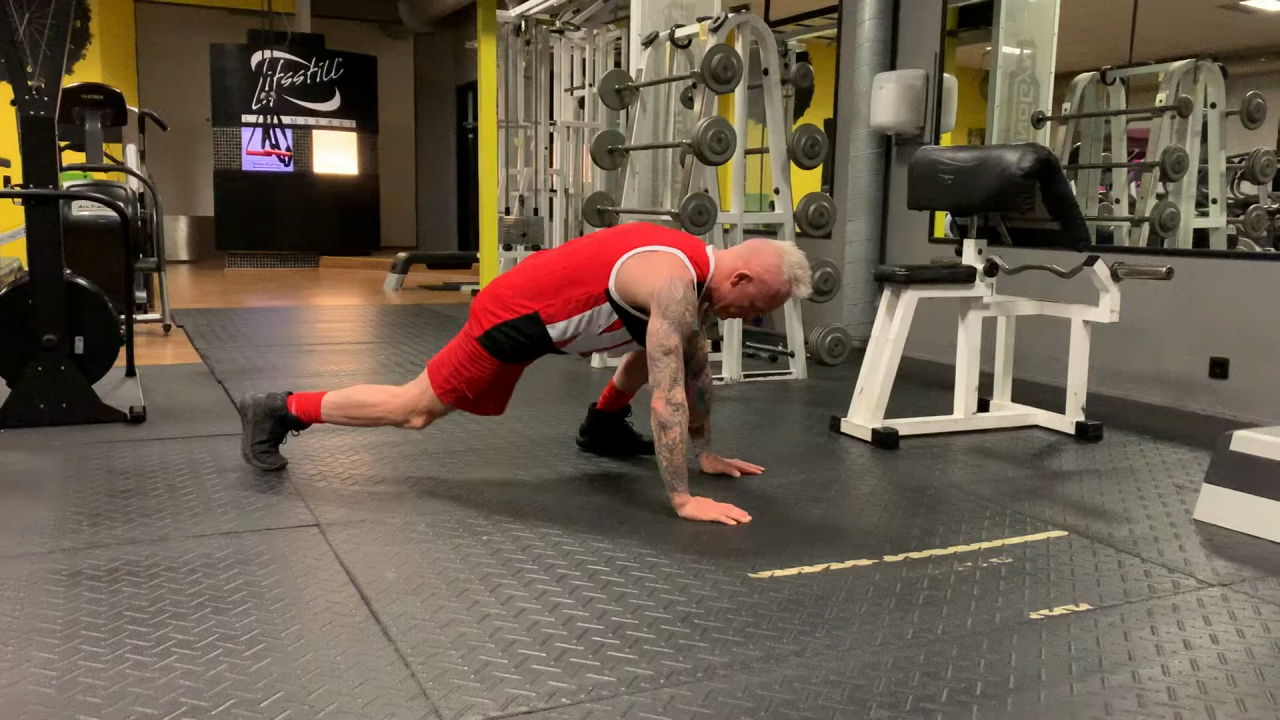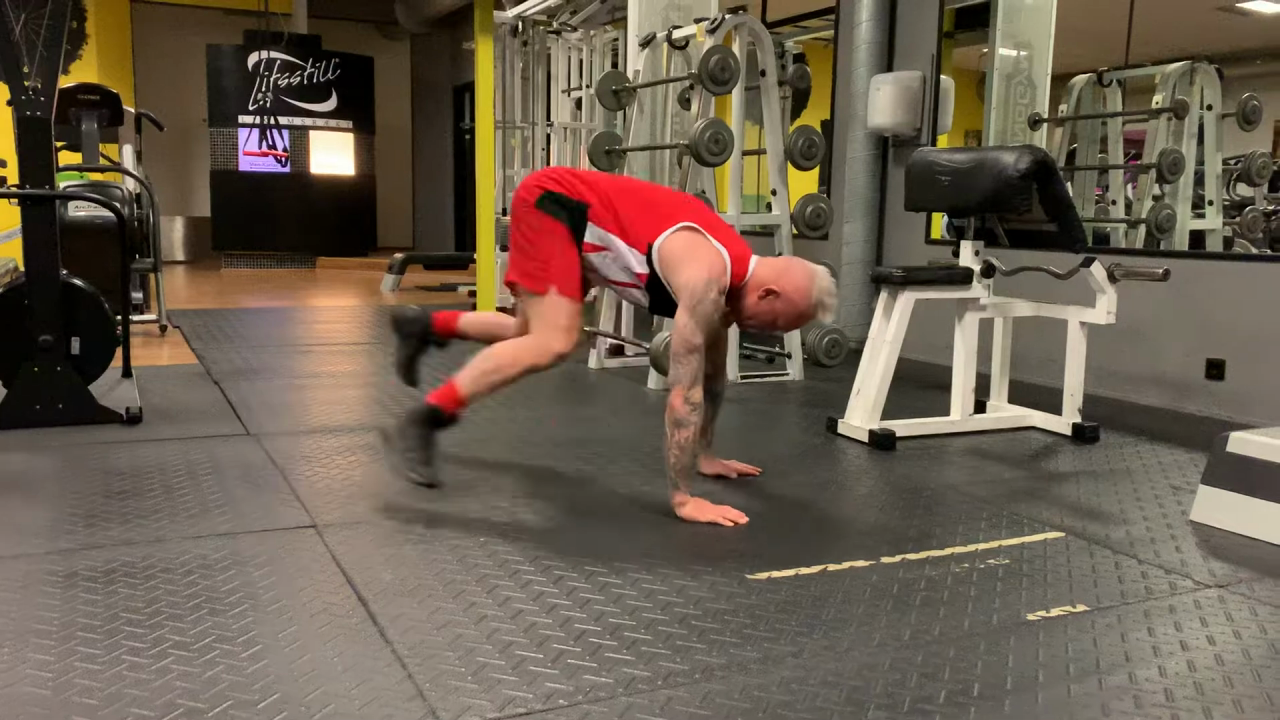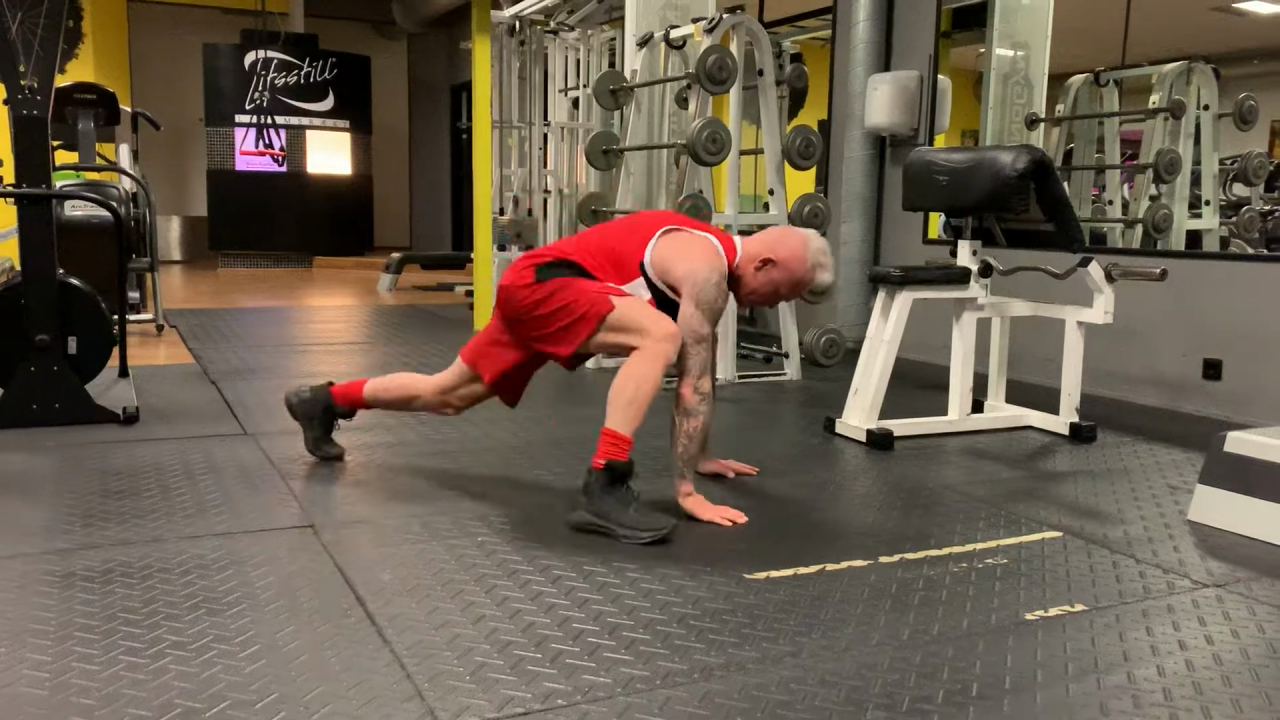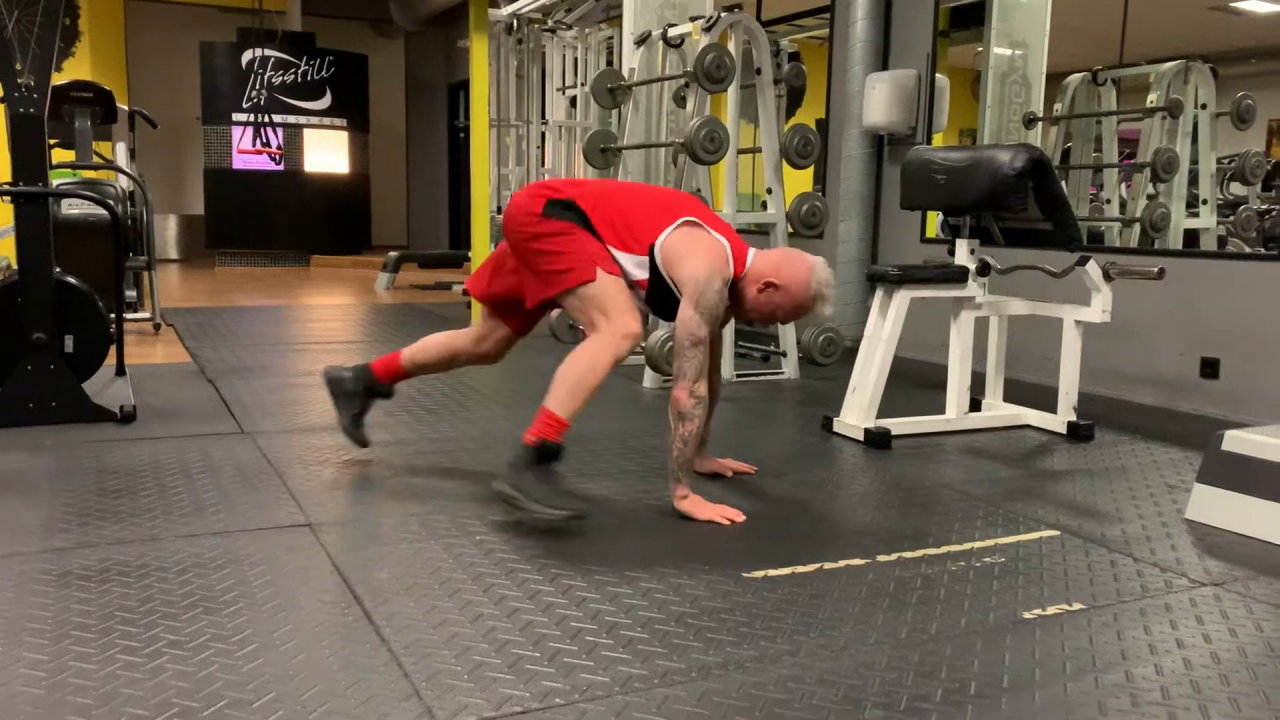
dt=0.3s
person 1, frame 1
left shoulder: (698, 269)
right shoulder: (675, 283)
left elbow: (694, 369)
right elbow: (667, 394)
left wrist: (706, 451)
right wrist: (684, 498)
left hip: (543, 306)
right hip: (514, 315)
left knee: (661, 338)
right knee: (412, 410)
left ankle: (602, 424)
right ankle: (276, 411)
person 1, frame 2
left shoulder: (747, 274)
right shoulder: (708, 275)
left elbow: (712, 368)
right elbow: (685, 391)
left wrist: (703, 454)
right wrist: (684, 495)
left hip: (582, 222)
right hip: (552, 201)
left knee: (533, 334)
right knee: (553, 343)
left ankle: (430, 327)
right ankle: (425, 421)
person 1, frame 3
left shoulder: (718, 266)
right shoulder: (705, 267)
left elbow: (699, 371)
right elbow: (694, 383)
left wrist: (700, 457)
right wrist: (688, 491)
left hip: (543, 290)
right hip: (538, 283)
left knee: (448, 394)
right knee: (659, 339)
left ankle: (324, 402)
right ankle: (604, 488)
person 1, frame 4
left shoulder: (731, 268)
right shoulder: (711, 272)
left elbow: (706, 367)
right elbow: (688, 386)
left wrist: (698, 455)
right wrist: (684, 492)
left hip: (554, 220)
right hip: (548, 213)
left knee: (486, 343)
right knee: (621, 330)
left ankle: (362, 381)
right ankle: (531, 463)
